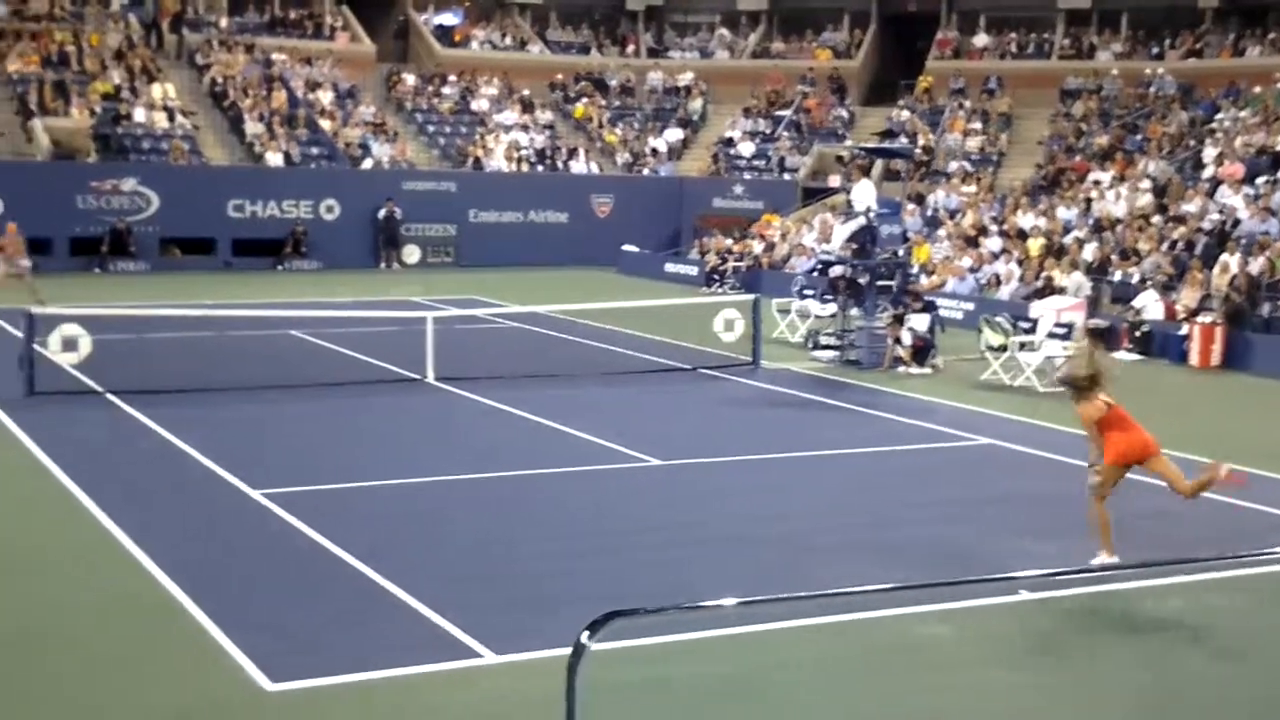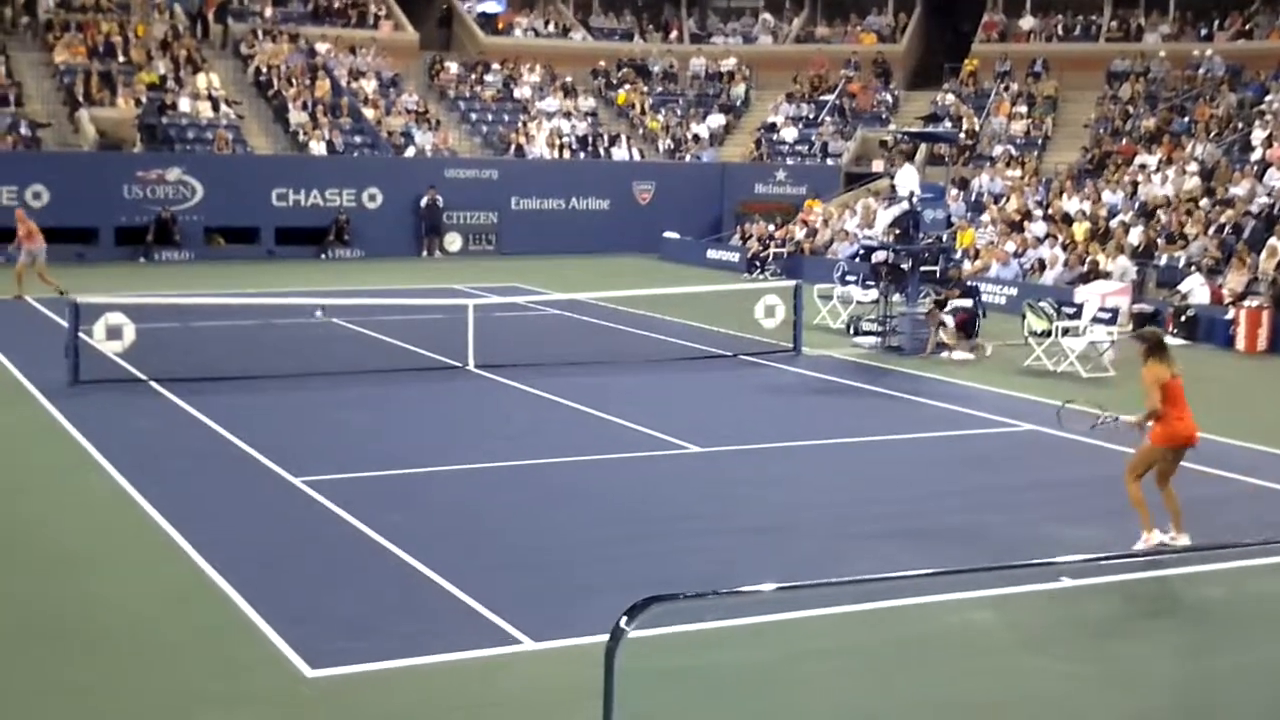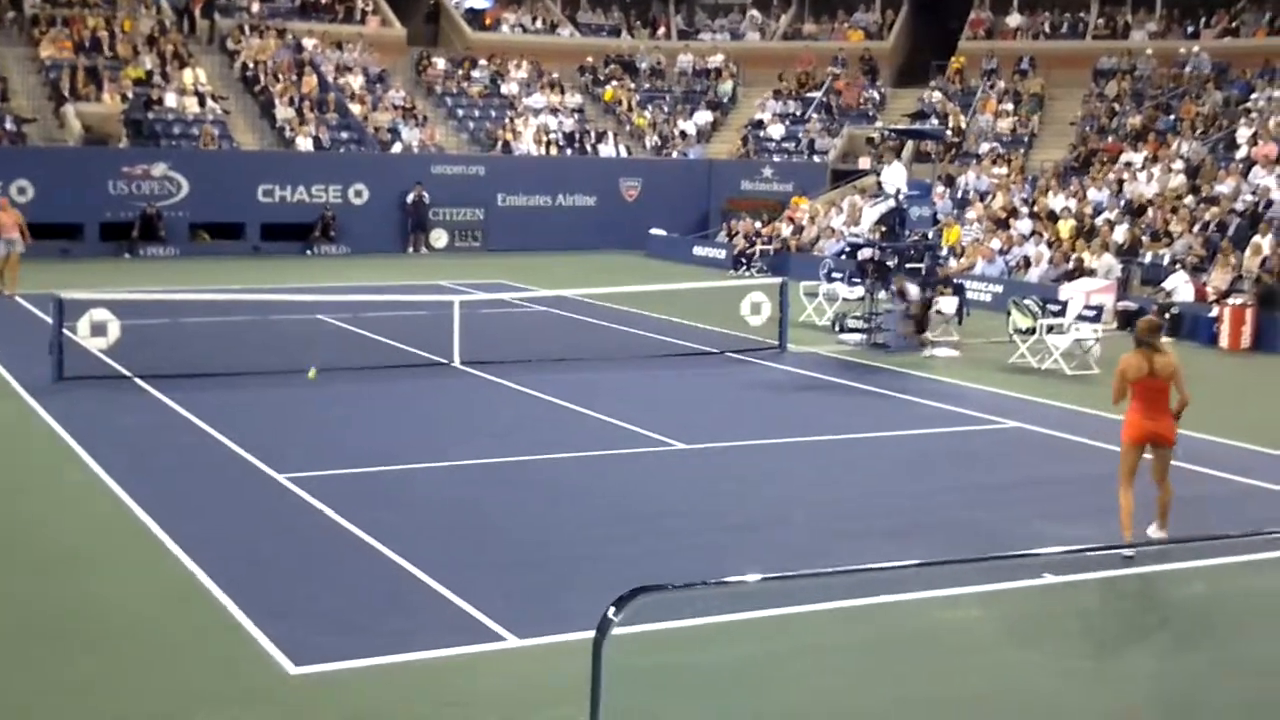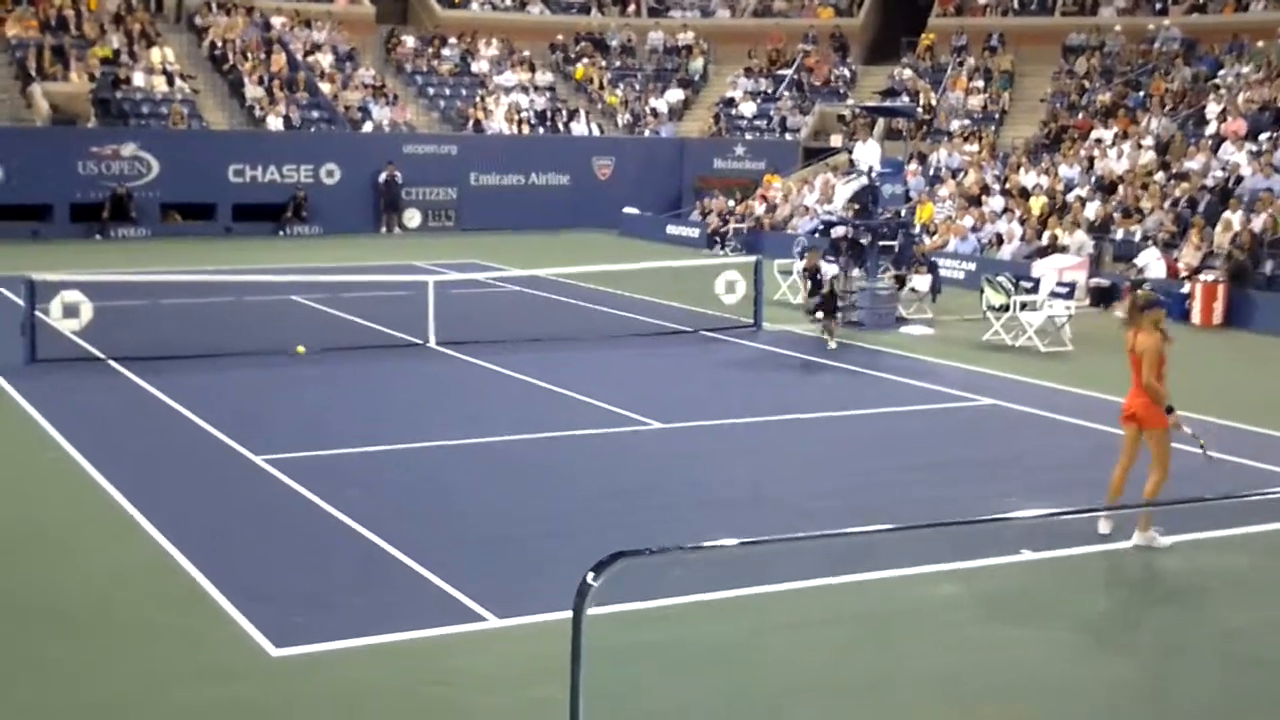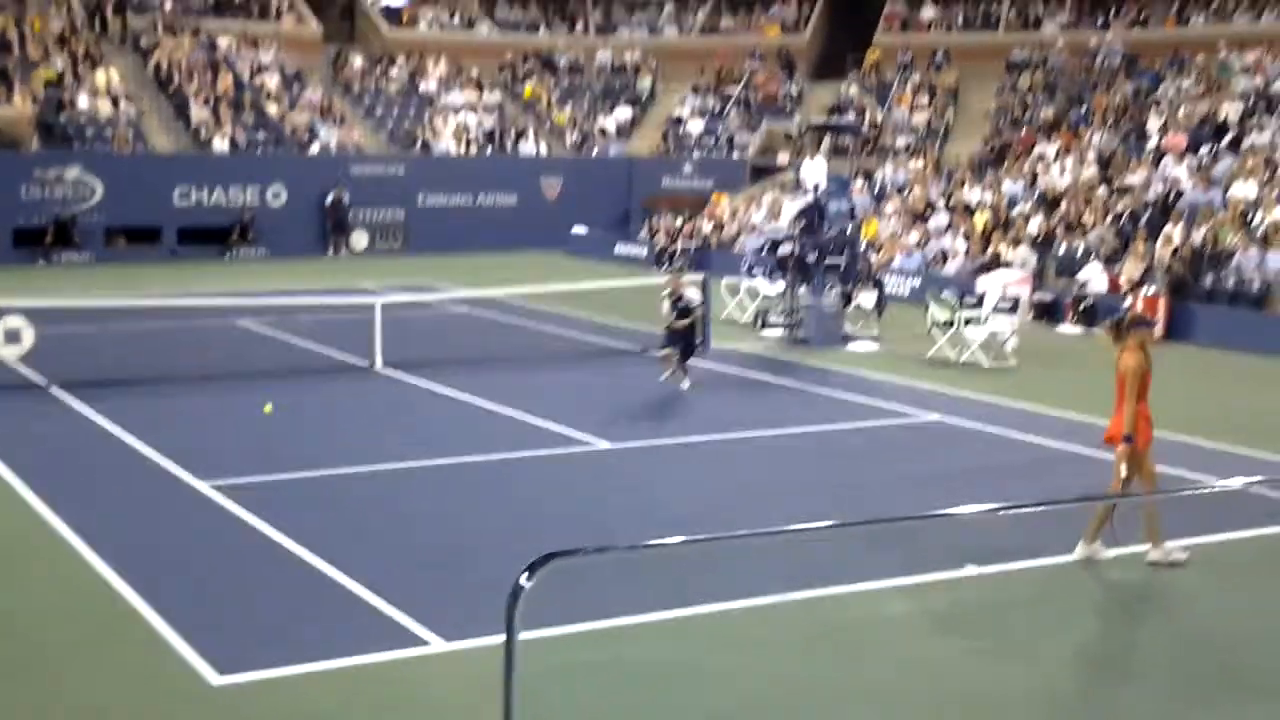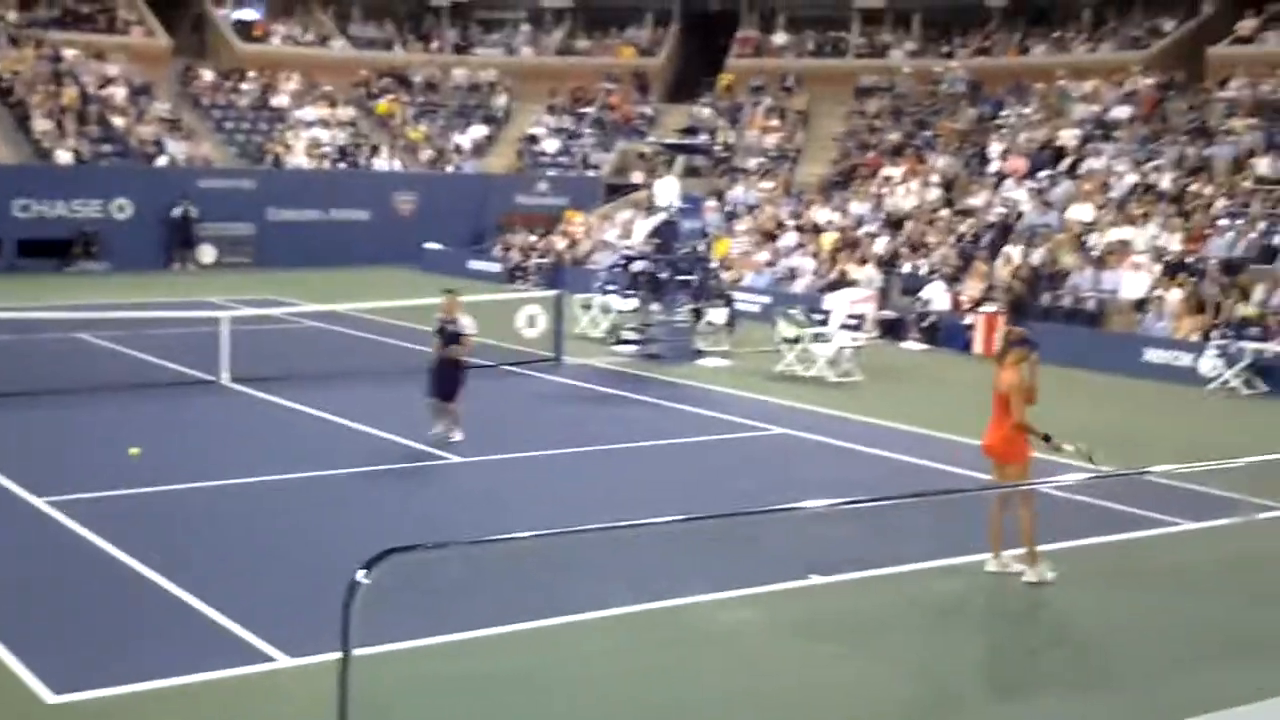
dt=0.5s
person 1, frame 1
left shoulder: (1083, 410)
right shoulder: (1100, 393)
left elbow: (1097, 445)
left wrist: (1094, 468)
left hip: (1121, 447)
right hip: (1143, 441)
left knee: (1098, 498)
right knee: (1186, 490)
left ankle: (1108, 554)
right ankle: (1216, 472)
person 1, frame 2
left shoulder: (1149, 370)
right shoulder: (1170, 366)
left elbow: (1156, 408)
left wrist: (1141, 419)
right wrist: (1150, 418)
left hip: (1168, 430)
right hip: (1187, 430)
left knee: (1132, 477)
right knee: (1162, 481)
left ankle: (1150, 533)
right ankle: (1179, 534)
person 1, frame 3
left shoulder: (1127, 361)
right shoulder: (1169, 360)
left elbow: (1116, 399)
right elbow: (1184, 399)
right wrist: (1175, 415)
left hip: (1137, 425)
right hip: (1164, 426)
left knee: (1126, 485)
right knee: (1162, 480)
left ankle: (1128, 541)
right ankle: (1161, 528)
person 1, frame 4
left shoulder: (1134, 333)
right shoulder: (1152, 339)
left elbow: (1165, 340)
right elbow: (1149, 381)
left wrist: (1157, 324)
right wrist: (1169, 409)
left hip: (1135, 403)
right hip: (1151, 406)
left knee: (1125, 463)
right knee: (1160, 471)
left ankle: (1106, 519)
right ankle: (1143, 531)
person 1, frame 5
left shoulder: (1132, 354)
right shoulder: (1134, 361)
right elbow: (1129, 402)
left wrist: (1145, 348)
right wrist: (1126, 439)
left hip: (1136, 427)
right hip: (1131, 428)
left knee: (1149, 484)
right knee: (1121, 489)
left ankle: (1157, 548)
right ankle: (1088, 543)
person 1, frame 6
left shoulder: (1004, 371)
right shoulder: (1015, 377)
left elbow: (1028, 399)
right elbow: (1018, 419)
left wrist: (1030, 369)
right wrist: (1045, 437)
left hip: (995, 438)
right hip: (1011, 442)
left knee: (1002, 499)
right knee: (1026, 503)
left ankle: (995, 557)
right ankle: (1033, 566)
